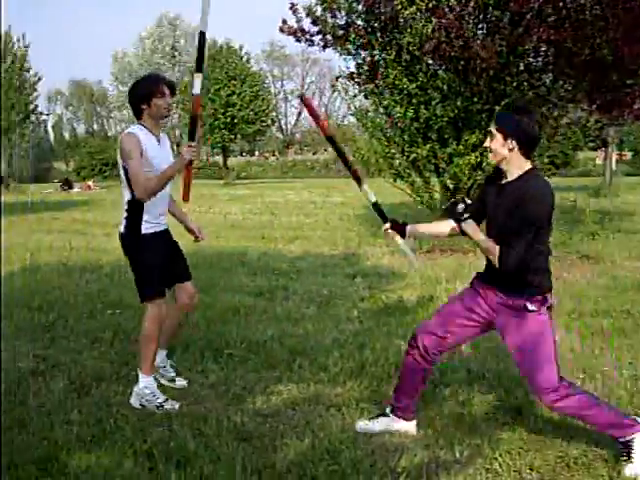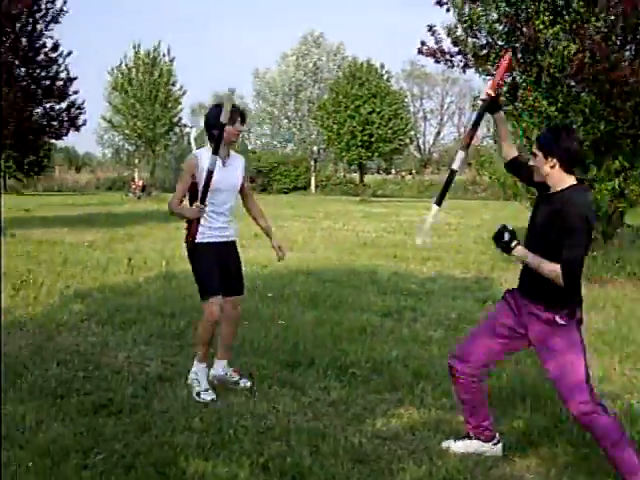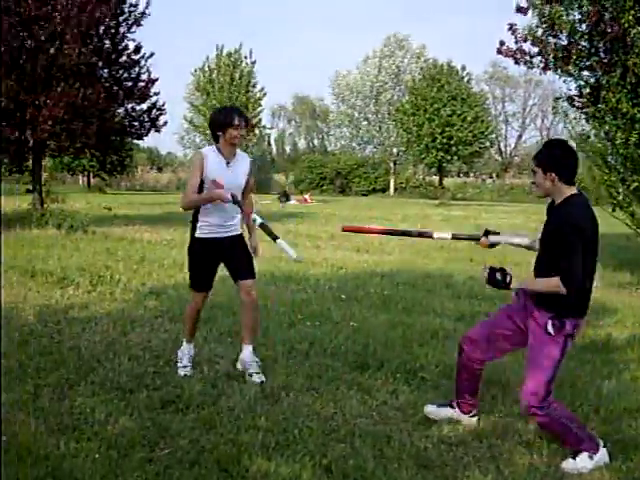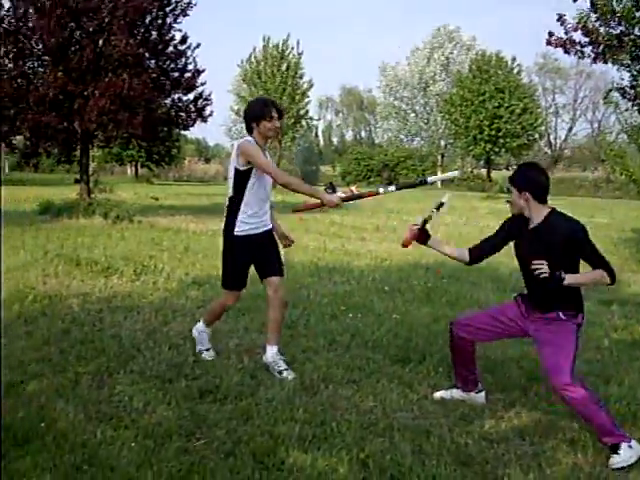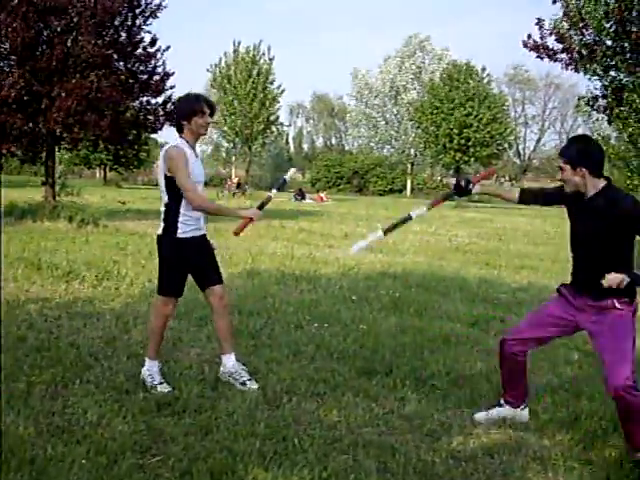
dt=0.5s
person 1, frame 1
left shoulder: (535, 193)
right shoulder: (497, 180)
left elbow: (504, 257)
right elbow: (460, 222)
left wrist: (469, 226)
right wrist: (410, 229)
left hip: (525, 303)
right hip: (486, 290)
left knee: (549, 391)
right knee: (422, 343)
right ankle: (401, 415)
person 1, frame 2
left shoulder: (576, 208)
right shoulder: (546, 185)
left elbow: (567, 277)
right elbow: (513, 162)
left wrist: (517, 250)
right wrist: (496, 114)
left hip: (556, 316)
right hip: (520, 304)
left knee: (581, 404)
right knee: (462, 364)
right ankle: (484, 437)
person 1, frame 3
left shoulder: (575, 216)
right shoulder: (559, 207)
left elbow: (570, 282)
left wrist: (514, 282)
left hip: (557, 319)
right hip: (529, 305)
left knee: (534, 400)
right knee: (472, 345)
left ankle: (592, 450)
right ankle: (465, 408)
person 1, frame 4
left shoulder: (569, 229)
right shoulder: (514, 225)
left elbow: (607, 275)
right elbow: (473, 255)
left wrist: (562, 277)
right wrist: (429, 240)
left hip: (559, 318)
right hip: (525, 308)
left knee: (563, 383)
right knee: (461, 329)
right ankle: (469, 388)
person 1, frame 5
right shoulder: (571, 194)
right elbow: (527, 196)
right wrist: (474, 189)
left hip: (612, 307)
right hip: (572, 298)
right knee: (512, 342)
right ankle: (515, 405)
person 2, frame 1
left shoulder: (164, 140)
right shoulder: (131, 138)
right elbow: (143, 192)
left wrist: (187, 222)
right wrist: (176, 166)
left hip: (160, 231)
right hip: (139, 234)
left knee: (187, 296)
right knee: (156, 308)
left ankle: (158, 361)
right ankle: (144, 388)
person 2, frame 2
left shoulder: (240, 162)
right shoulder: (196, 161)
left elbow: (251, 203)
right elbow: (174, 205)
left wrist: (272, 237)
right wrist: (187, 212)
left hip: (228, 244)
right hip: (202, 244)
left knee: (233, 307)
right knee: (213, 310)
left ankle: (221, 367)
right ankle: (199, 370)
person 2, frame 3
left shoulder: (246, 162)
right shoulder: (201, 157)
right elbow: (187, 201)
left wrist: (252, 234)
right wrist: (213, 194)
left hip: (233, 237)
right hip: (203, 239)
left knee: (249, 294)
right knee: (198, 300)
left ankle: (248, 356)
right ankle: (187, 350)
person 2, frame 4
left shoulder: (262, 152)
right shoulder: (246, 147)
right elbow: (282, 178)
left wrist: (278, 229)
right wrist: (323, 196)
left hip: (263, 233)
right hip: (239, 234)
left knee: (277, 291)
right knee: (231, 296)
left ankle: (273, 353)
right ankle: (202, 328)
person 2, frame 5
left shoulder: (192, 152)
right shoulder: (175, 152)
right elbow: (196, 201)
right wrist: (239, 211)
left hip: (196, 237)
right hip: (175, 239)
left knee: (220, 299)
right knee: (165, 305)
left ankle: (229, 365)
right ankle: (150, 368)
